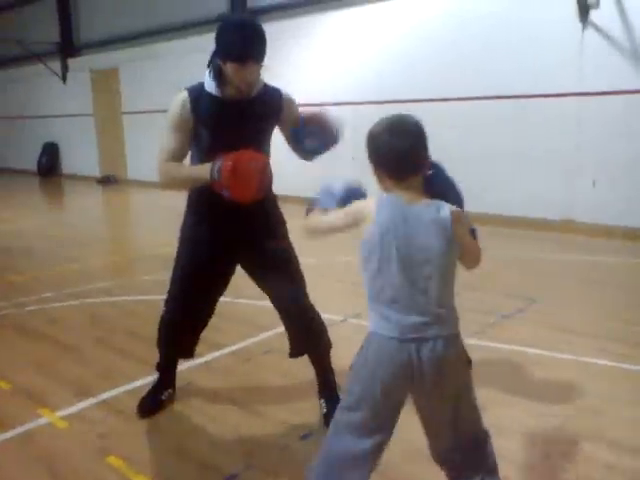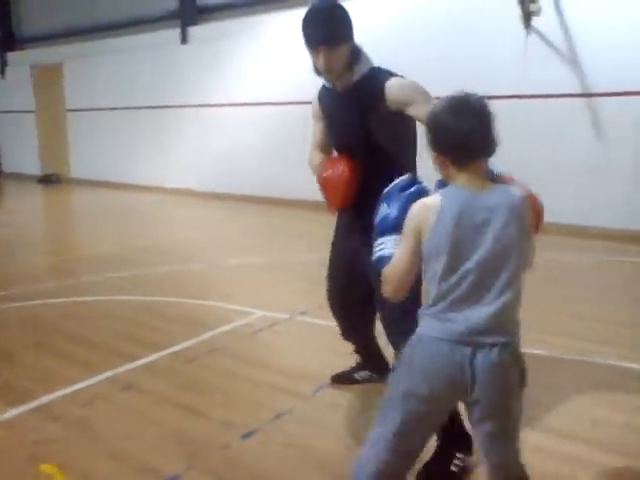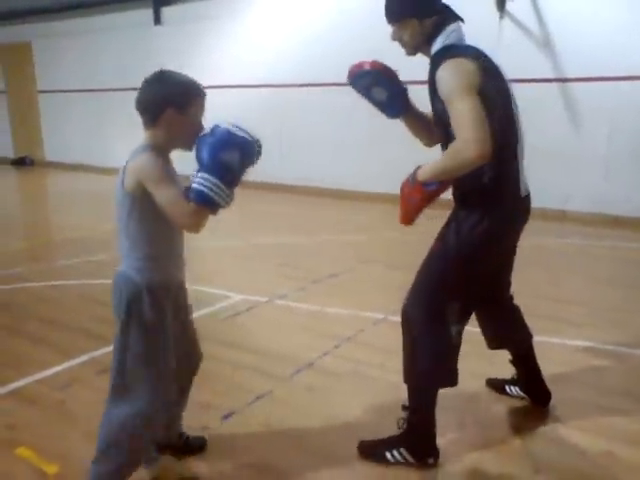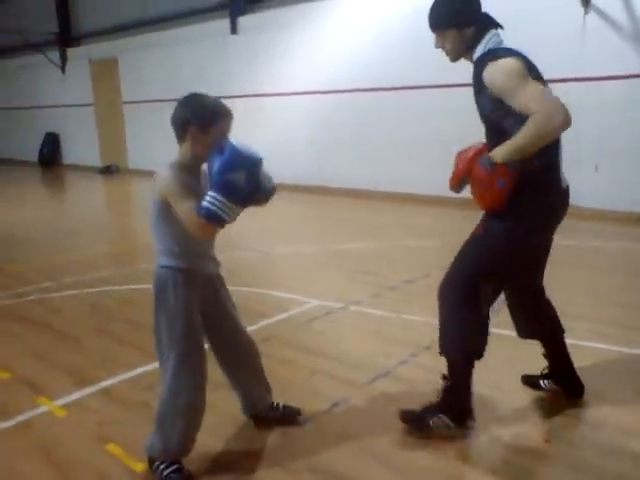
dt=1s
person 1, frame 1
left shoulder: (277, 102)
right shoulder: (189, 104)
left elbow: (303, 146)
right elbow: (166, 171)
right wrist: (211, 172)
left hip: (261, 221)
right hip: (207, 225)
left knee: (297, 305)
right knee: (180, 309)
left ankle: (330, 393)
right ankle: (164, 382)
person 1, frame 2
left shoulder: (392, 90)
right shoulder: (324, 100)
right elbow: (317, 152)
right wrist: (325, 168)
right hip: (356, 219)
left knee: (402, 322)
right knee: (343, 297)
left ankle: (455, 439)
right ankle: (373, 364)
person 1, frame 3
left shoulder: (454, 66)
right shoulder: (466, 60)
left elbow: (474, 148)
right elbow: (438, 134)
left wrist: (426, 175)
right wrist: (400, 108)
left hip: (485, 210)
right hip: (507, 203)
left knee: (424, 312)
right knee: (491, 297)
left ankle: (418, 440)
right ankle: (531, 383)
person 1, frame 4
left shoulder: (497, 67)
right shoulder: (502, 63)
left elbow: (555, 117)
left wrist: (497, 156)
right wrist: (494, 156)
left hip: (527, 201)
right hip: (539, 196)
left knee: (460, 291)
right knee: (523, 287)
left ankle: (454, 406)
right ankle: (564, 377)
person 2, frame 1
left shoulder: (368, 211)
right shoulder: (449, 217)
left elbow: (313, 225)
right elbow: (473, 261)
left wrist: (327, 208)
left hip: (385, 349)
right hip: (441, 349)
left knee: (348, 445)
right knee: (467, 449)
person 2, frame 2
left shoulder: (424, 211)
right shoulder: (519, 203)
left elbow: (392, 288)
left wrist: (390, 234)
left hip: (433, 351)
right hip: (495, 355)
left knee: (388, 445)
person 2, frame 3
left shoulder: (160, 160)
right shoulder: (146, 164)
left elbow: (185, 211)
right elbow: (191, 219)
left wrist: (217, 169)
right wrist: (217, 168)
left hip: (168, 284)
right hip: (143, 291)
left knee: (183, 363)
right knee: (144, 394)
left ankle: (166, 434)
person 2, frame 4
left shoulder: (198, 174)
right shoulder: (171, 179)
left elbow: (212, 224)
right elbow: (202, 228)
left wrist: (242, 192)
right wrist: (226, 185)
left hip: (207, 276)
right hip: (177, 281)
left knee: (238, 347)
right knee: (185, 372)
left ankle: (261, 407)
